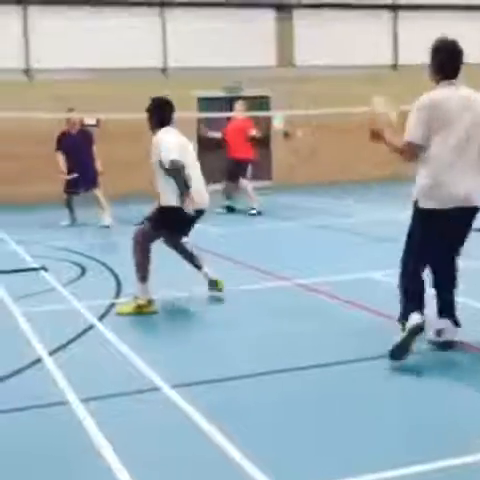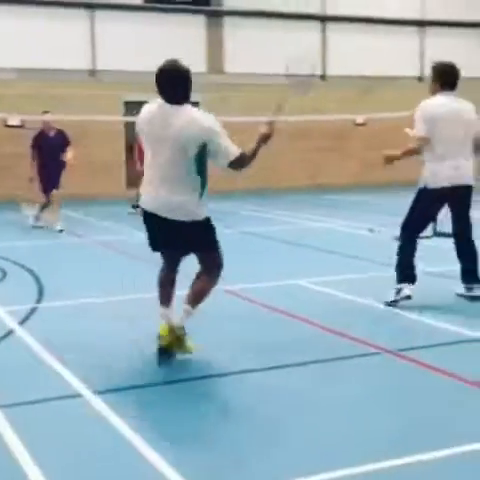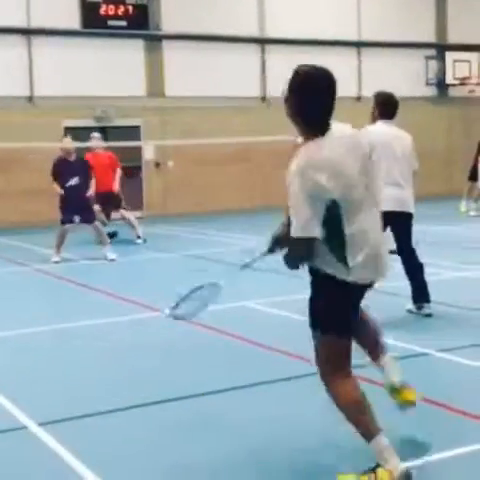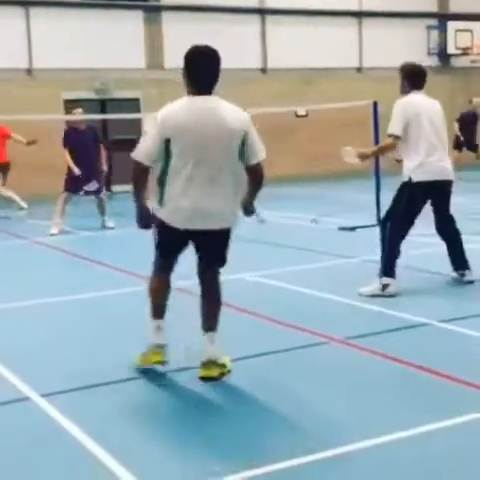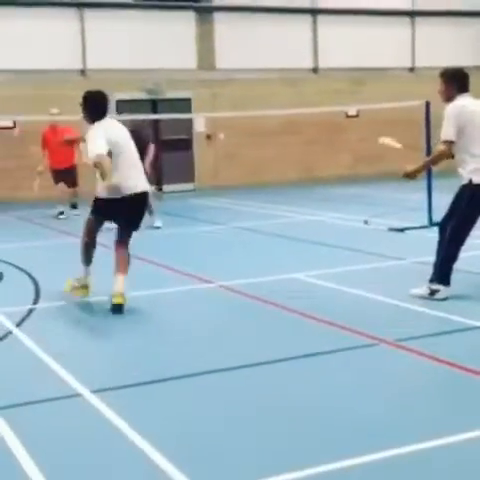
dt=1s
person 1, frame 1
left shoulder: (162, 139)
right shoulder: (172, 138)
left elbow: (176, 169)
left wrist: (184, 199)
right wrist: (161, 206)
left hip: (180, 204)
right hip: (191, 203)
left knee: (140, 240)
right knee: (173, 241)
left ankle: (144, 300)
right ankle: (209, 277)
person 1, frame 2
left shoulder: (147, 112)
right shoulder: (203, 123)
right elbow: (237, 162)
right wrist: (261, 140)
left hip: (152, 205)
right hip: (188, 210)
left knee: (170, 264)
right knee: (212, 267)
left ankle: (167, 324)
right ankle: (175, 325)
person 1, frame 3
left shoulder: (304, 167)
right shoulder: (353, 136)
left elbow: (300, 252)
left wrist: (288, 247)
right wrist: (293, 226)
left hip: (338, 269)
right hip: (371, 256)
left knee: (334, 368)
right knee: (352, 315)
right ankle: (395, 381)
person 1, frame 4
left shoulder: (168, 115)
right shoulder: (238, 118)
left elbow: (140, 169)
right elbow: (256, 173)
left wrist: (141, 207)
right wrist: (248, 201)
left hip: (175, 213)
right hip: (219, 215)
left knee: (161, 272)
right knee: (210, 280)
left ankle: (157, 344)
right ankle: (211, 357)
person 1, frame 5
left shoulder: (96, 132)
right shoulder: (114, 125)
left elbow: (101, 157)
left wrist: (109, 180)
left hip: (114, 193)
right hip: (140, 190)
left knee: (90, 232)
right knee: (122, 241)
left ankle: (83, 282)
right ankle: (117, 292)
person 2, frame 1
left shoulder: (427, 102)
left elbow: (409, 152)
left wrist: (385, 135)
left hip: (433, 196)
left knee: (413, 262)
right knee: (443, 258)
left ankle: (413, 317)
right ankle: (446, 324)
person 2, frame 2
left shoulder: (427, 106)
left elbow: (419, 146)
left wrist: (396, 155)
left hip: (436, 181)
left knee: (409, 231)
left ankle: (404, 284)
person 2, frame 3
left shoulder: (370, 132)
right shoulder: (405, 137)
right elbow: (412, 171)
left hip: (379, 204)
right hip: (404, 203)
right knee: (407, 252)
right ankle: (422, 302)
person 2, frame 4
left shoulder: (404, 103)
right shoulder: (435, 104)
left elbow: (392, 142)
left wrist: (370, 153)
left hip: (420, 175)
right hip: (444, 173)
left knee: (392, 224)
right knee: (445, 222)
left ankle: (387, 280)
right ankle: (463, 270)
person 2, frame 5
left shoulder: (455, 108)
left elbow: (445, 149)
left wrist: (417, 170)
right wrist: (459, 152)
left knee: (450, 228)
left ankle: (439, 285)
